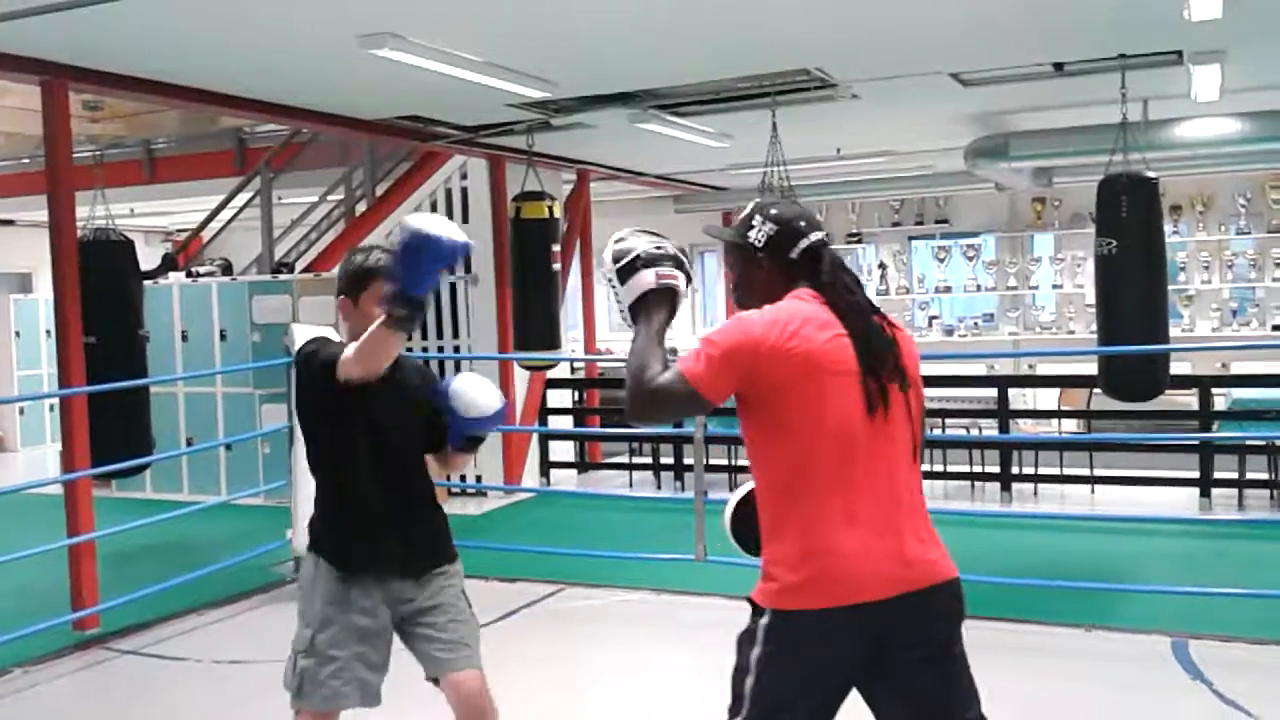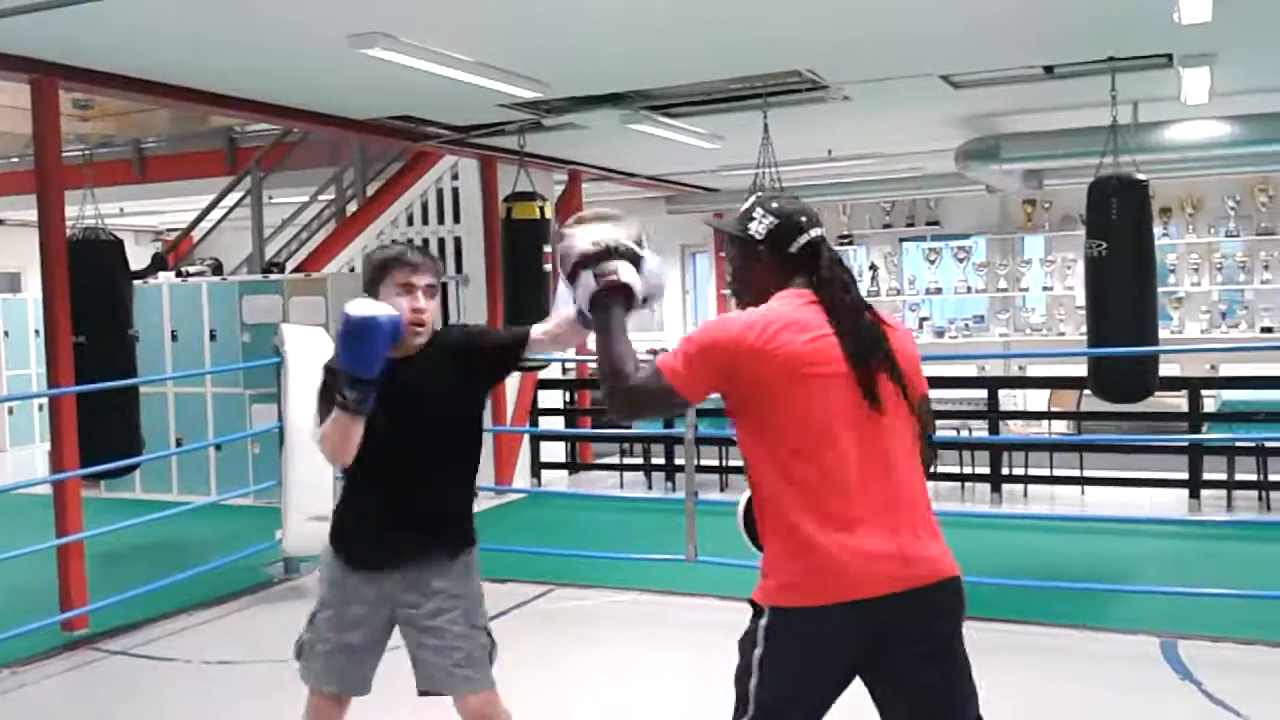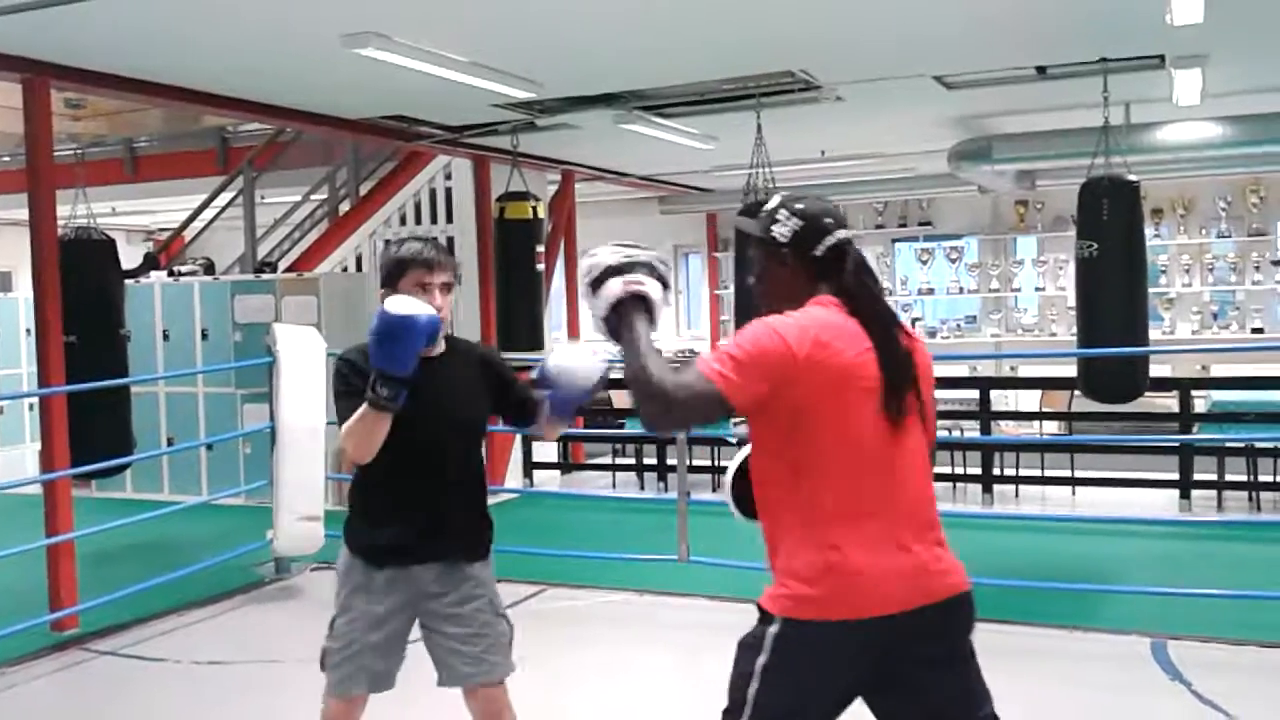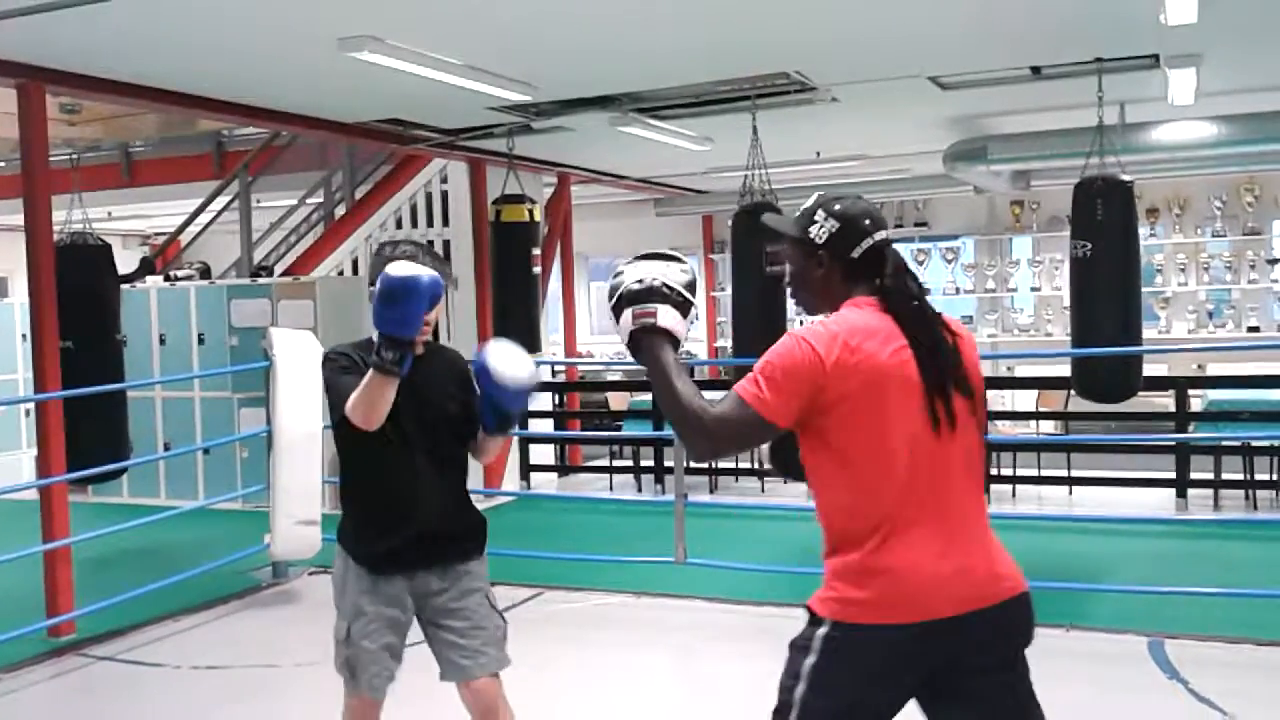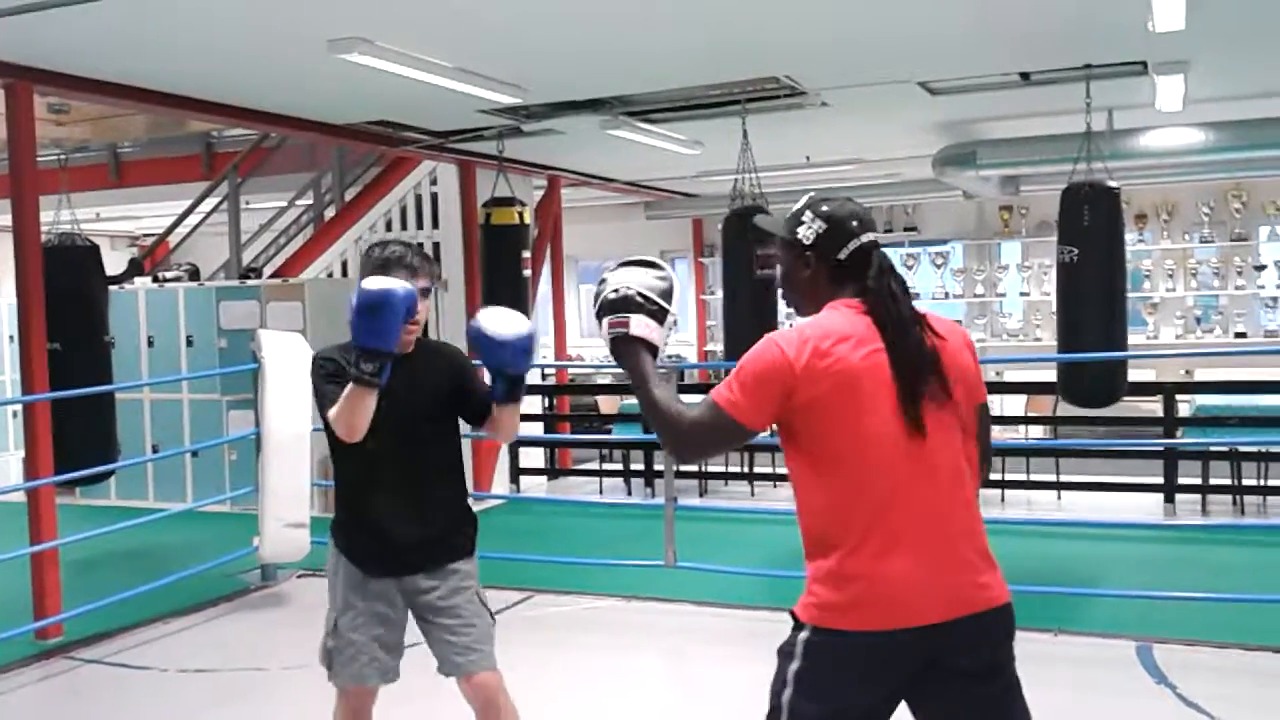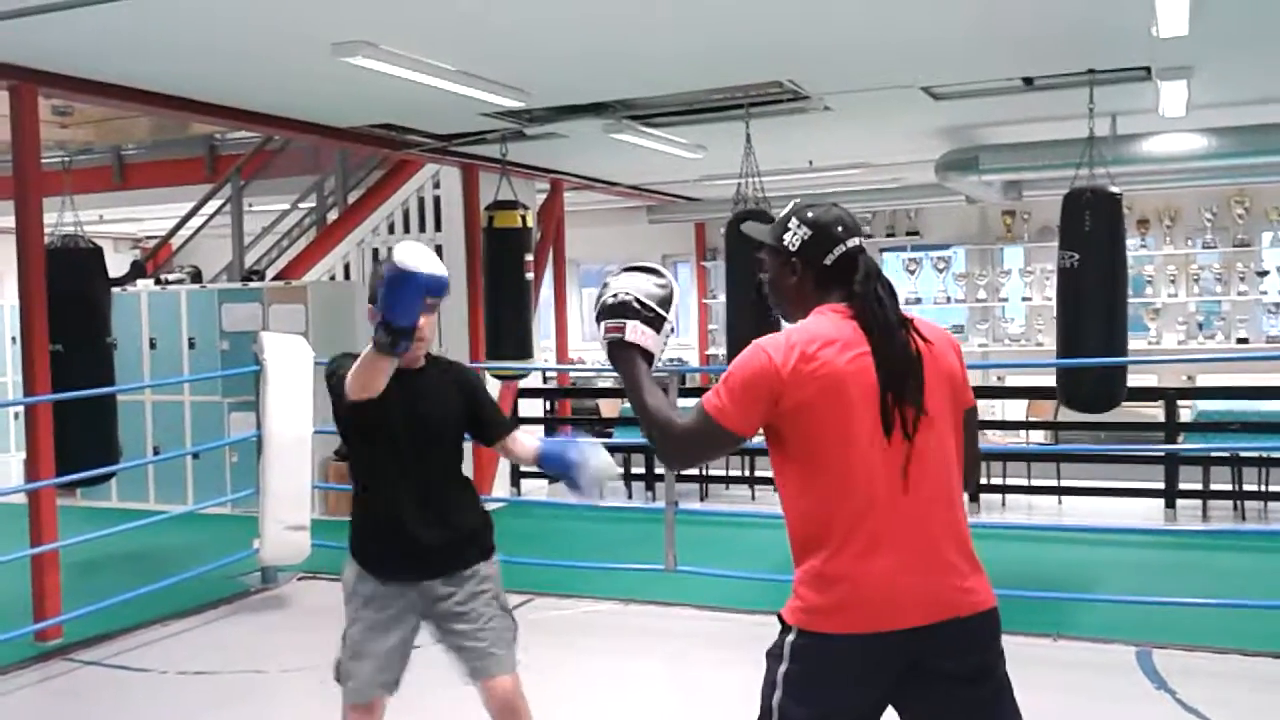
dt=0.2s
person 1, frame 1
left shoulder: (755, 335)
right shoulder: (888, 334)
left elbow: (645, 402)
left wrist: (651, 308)
left hip: (813, 598)
right hip: (922, 585)
person 1, frame 2
left shoulder: (744, 337)
right shoulder: (890, 333)
left elbow: (627, 396)
left wrist: (608, 301)
left hip: (816, 596)
right hip: (921, 584)
person 1, frame 3
left shoulder: (778, 343)
right shoulder: (904, 342)
left elbow: (665, 409)
left wrist: (630, 317)
left hip: (823, 610)
right hip: (933, 597)
person 1, frame 4
left shoulder: (814, 350)
right shoulder: (954, 340)
left elbow: (707, 438)
left wrist: (656, 341)
left hip: (874, 613)
right hip: (988, 600)
person 1, frame 5
left shoulder: (790, 354)
right shoulder: (951, 340)
left elbow: (685, 441)
left wrist: (635, 347)
left hip: (855, 620)
right hip: (971, 607)
person 1, frame 6
left shoulder: (779, 360)
right shoulder: (939, 345)
left elbow: (677, 448)
right elbow: (967, 468)
left wrist: (630, 352)
left hip: (842, 623)
right hip: (958, 610)
person 2, frame 1
left shoulder: (417, 376)
right shoulder: (318, 359)
left elbow: (448, 461)
right elbow: (364, 364)
left wrist: (469, 431)
right wrist: (408, 297)
left hip: (427, 560)
right hip: (346, 566)
person 2, frame 2
left shoulder: (462, 350)
right shoulder: (343, 370)
left elbow: (545, 340)
right elbow: (338, 454)
right wrist: (356, 383)
left hip: (440, 561)
right hip: (357, 561)
person 2, frame 3
left shoulder: (477, 363)
right shoulder: (357, 365)
left elbow: (540, 420)
right elbow: (357, 451)
left wrist: (563, 399)
right wrist: (383, 384)
left hip: (458, 557)
right hip: (377, 557)
person 2, frame 4
left shoulder: (453, 367)
right shoulder: (345, 362)
left elbow: (486, 451)
right elbow: (366, 417)
left wrist: (503, 409)
right wrist: (393, 343)
left hip: (452, 556)
right hip: (373, 560)
person 2, frame 5
left shoulder: (445, 361)
right shoulder: (334, 364)
left elbow: (501, 430)
right elbow: (349, 429)
left wrist: (509, 382)
right wrist: (371, 354)
left hip: (443, 553)
right hip: (364, 557)
person 2, frame 6
left shoulder: (454, 379)
right shoulder: (343, 372)
left elbow: (504, 436)
right elbow: (361, 388)
left wrist: (557, 457)
right wrist: (391, 338)
left hip: (464, 562)
right hip: (381, 569)
